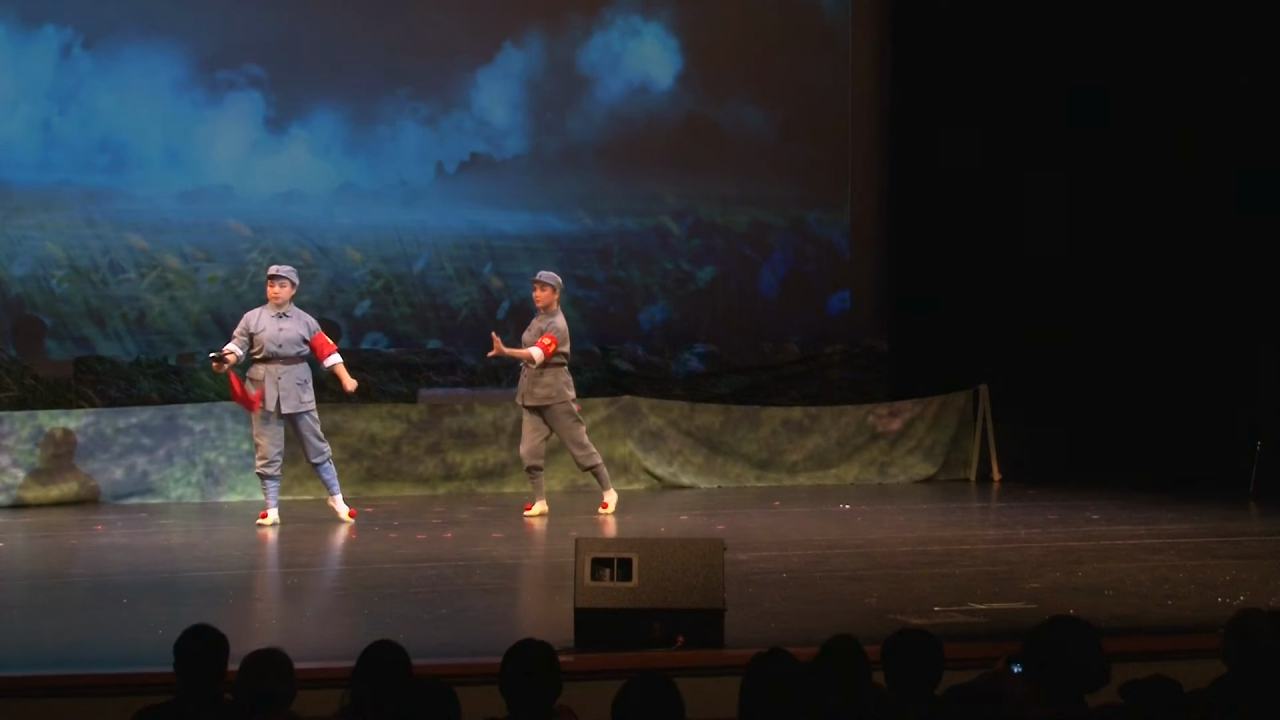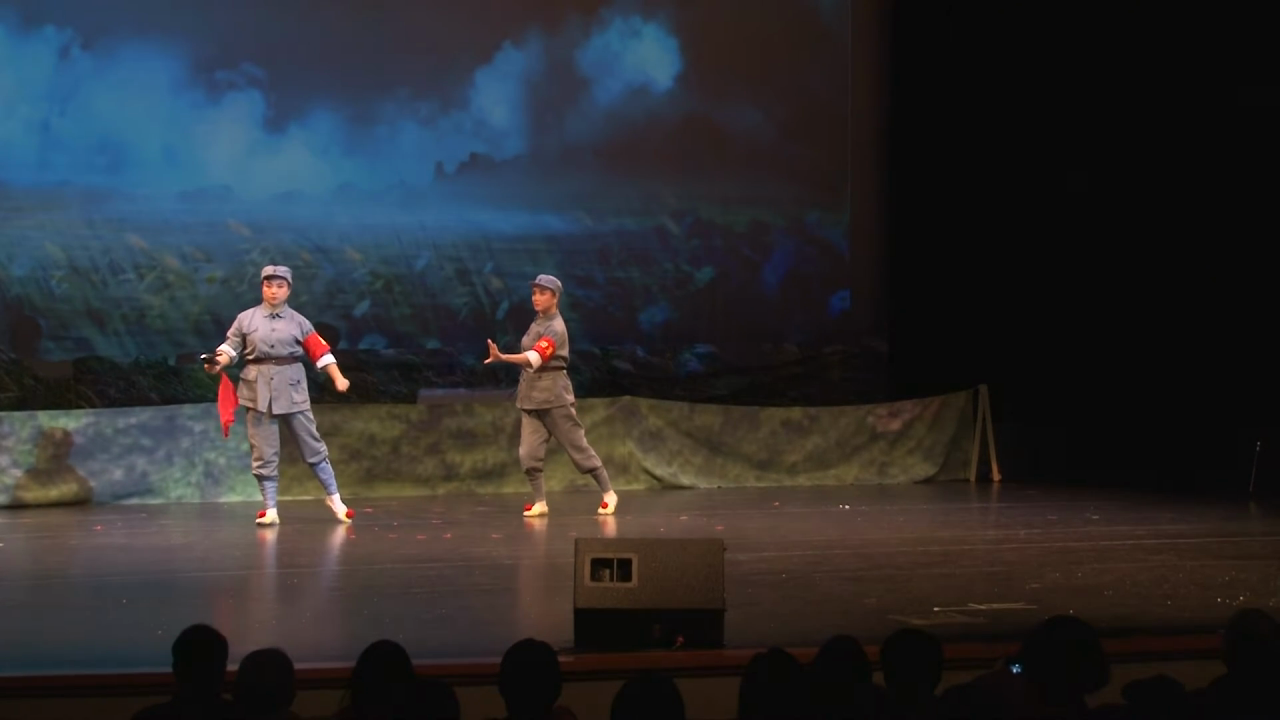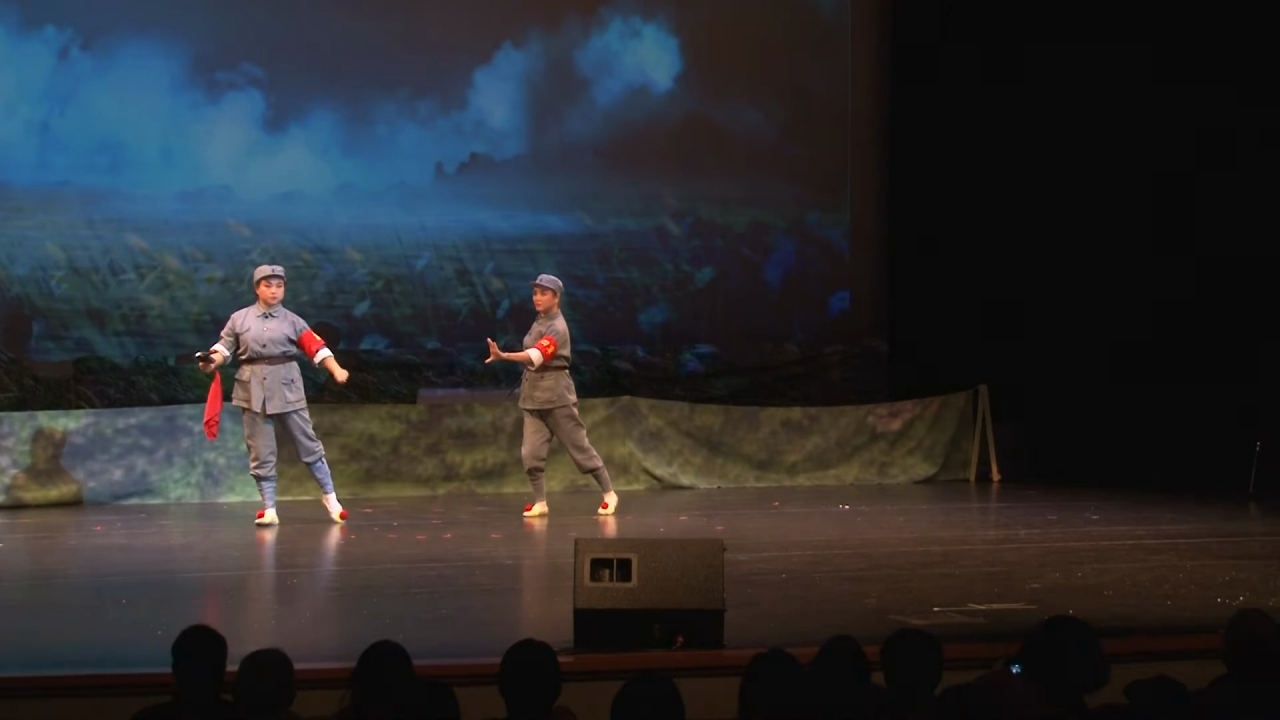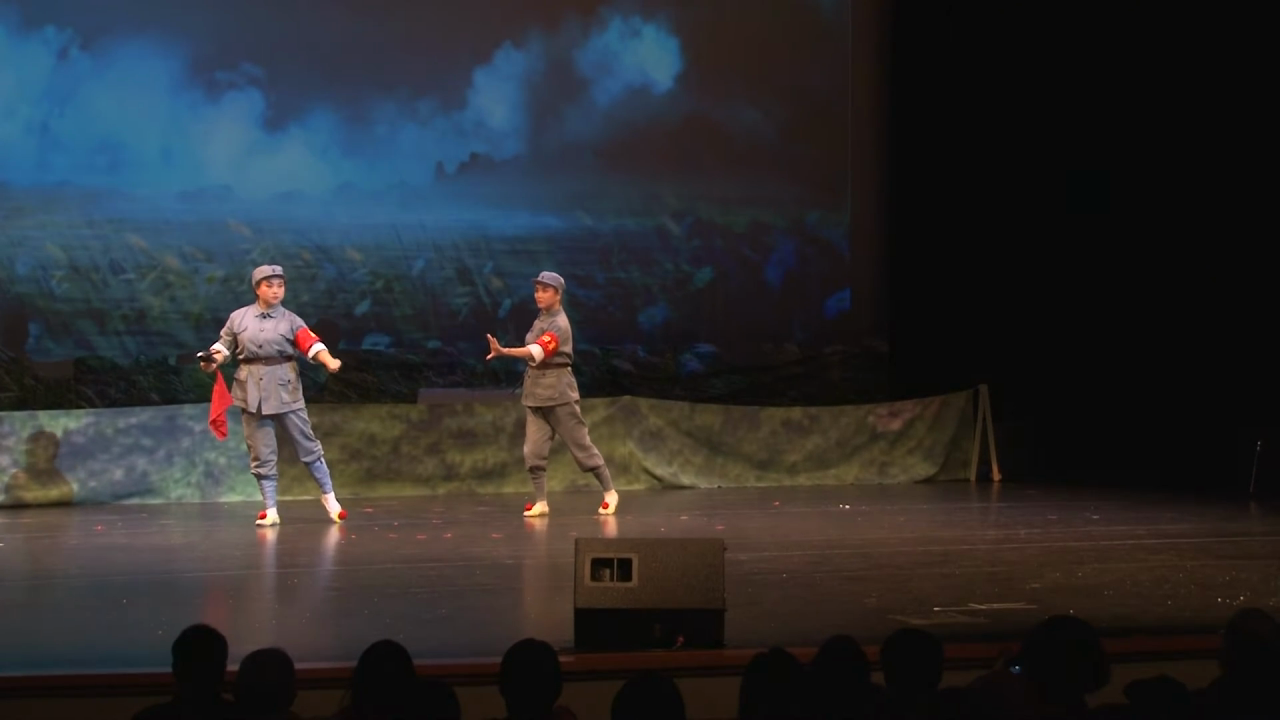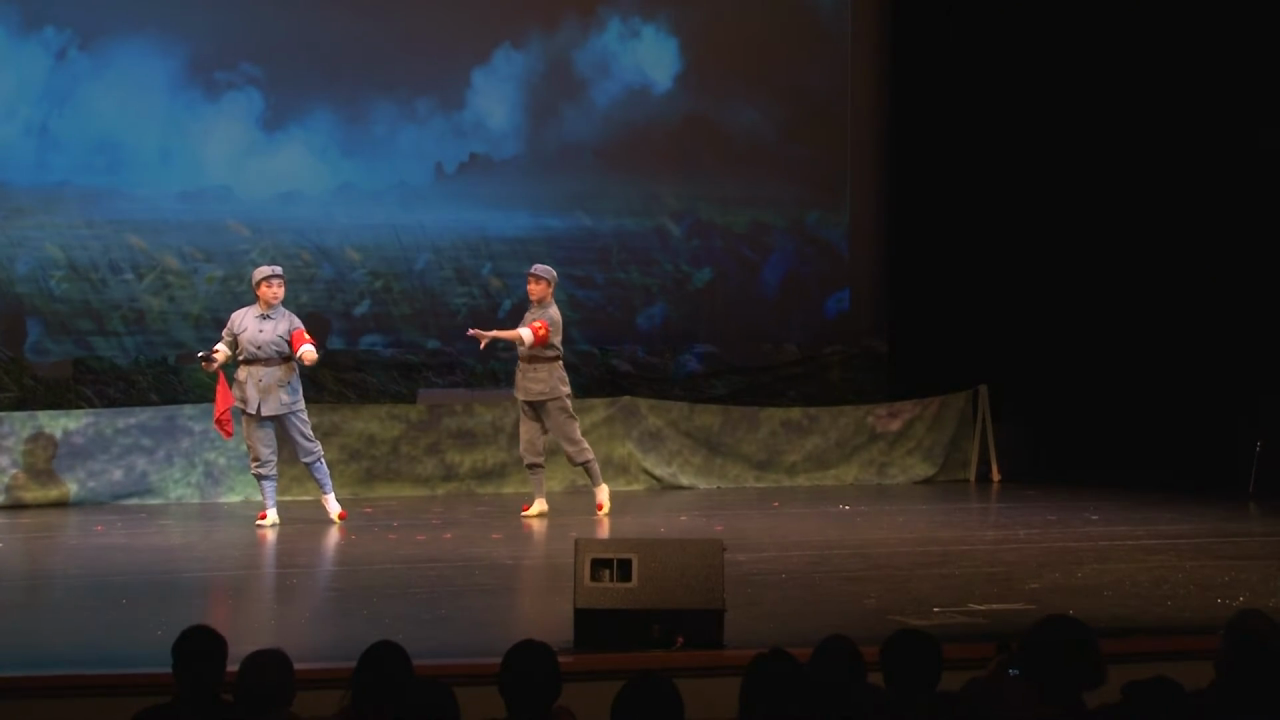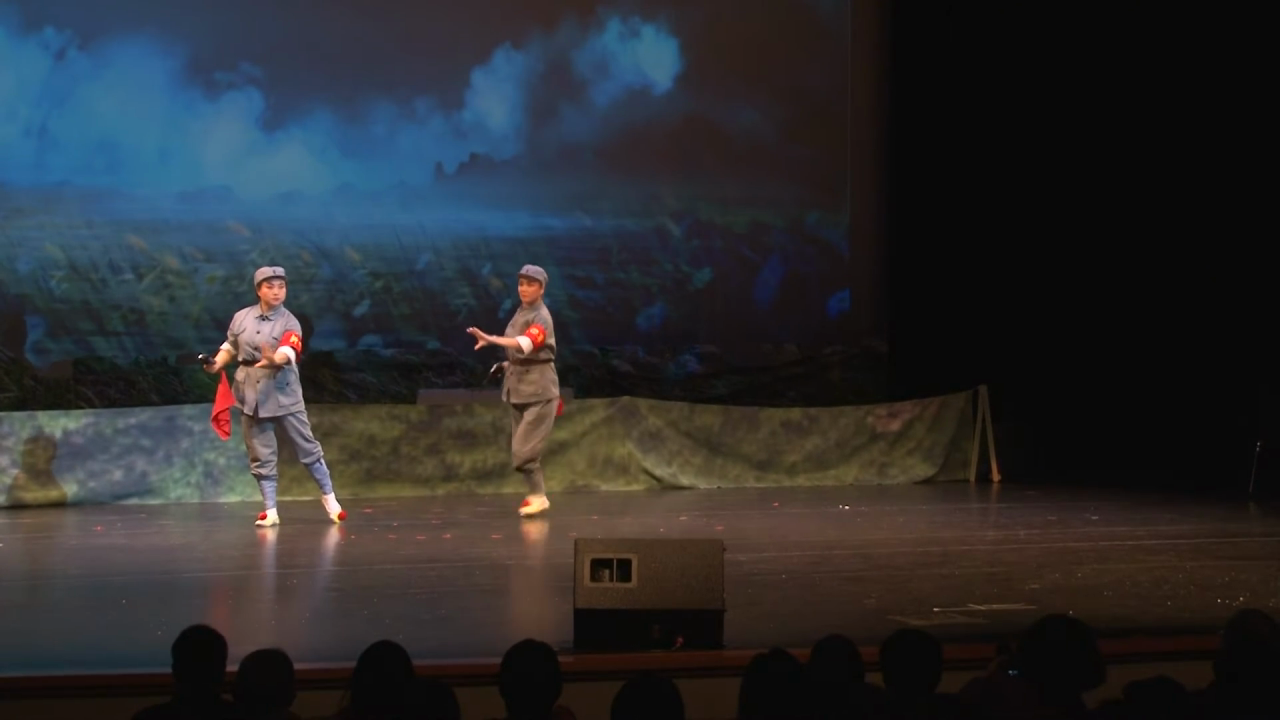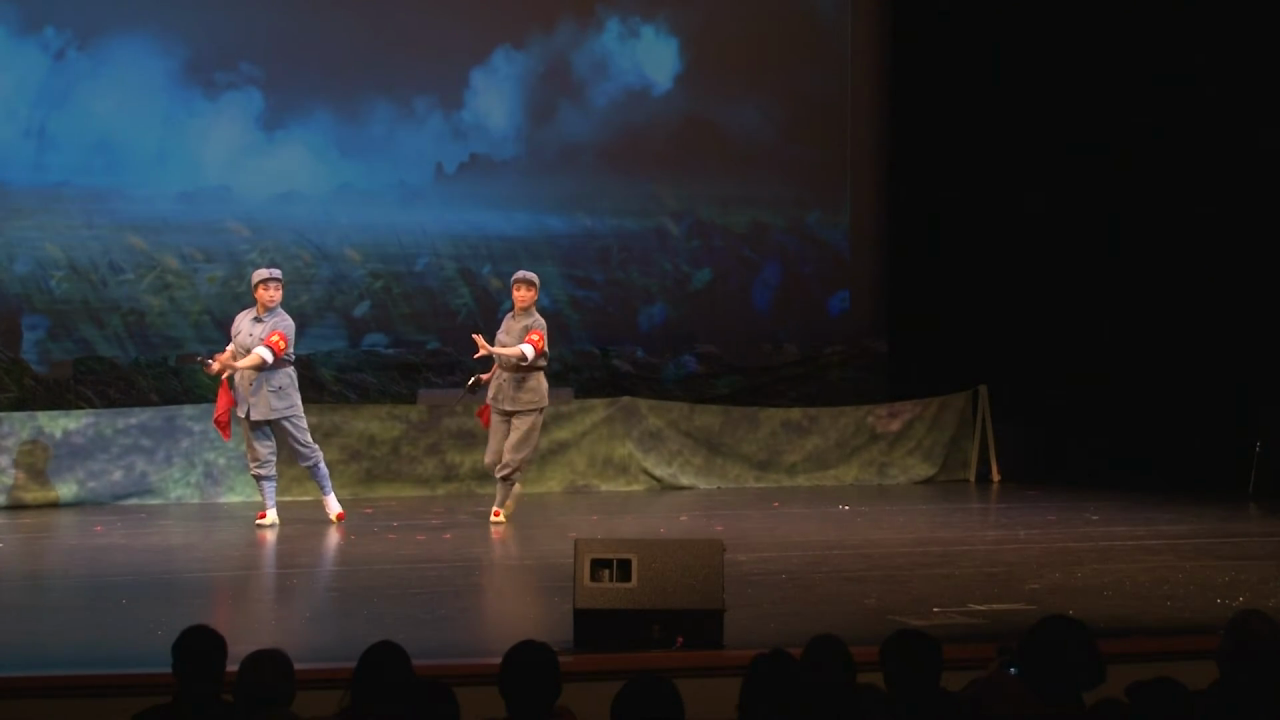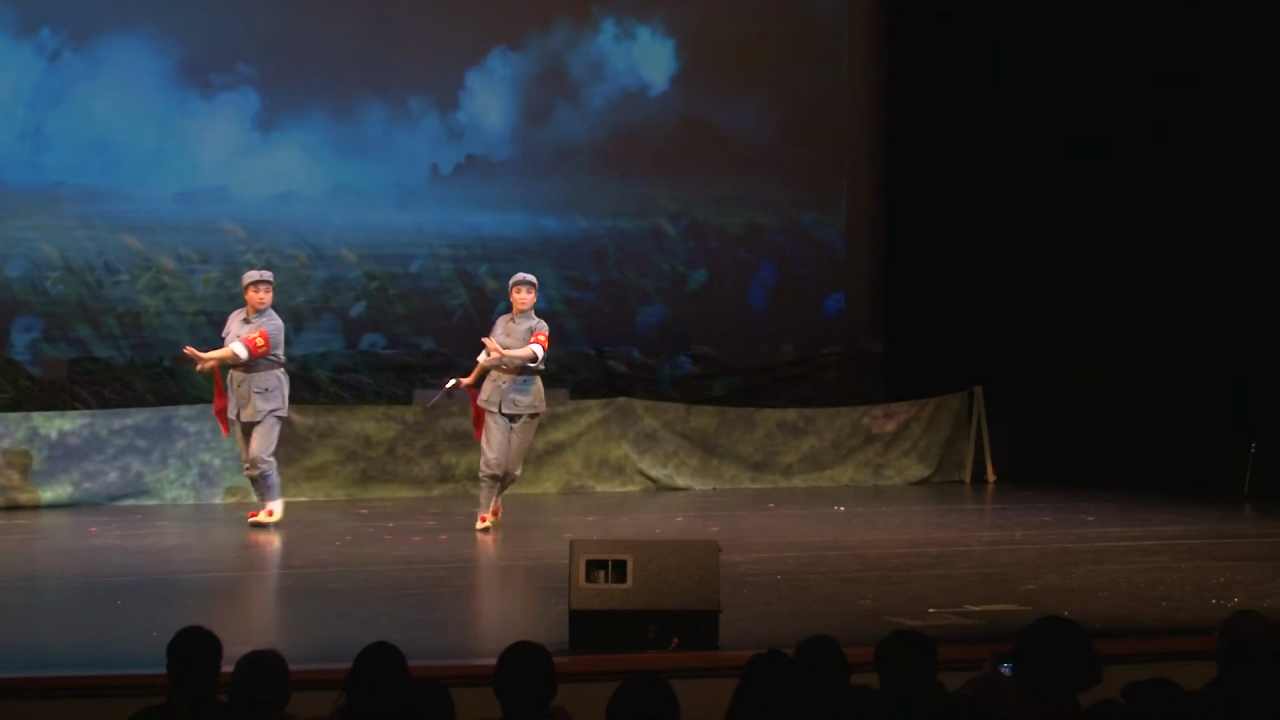
dt=0.3s
person 1, frame 1
left shoulder: (305, 321)
right shoulder: (252, 318)
left elbow: (326, 351)
right elbow: (237, 348)
left wrist: (345, 378)
right wrist: (224, 363)
left hip: (297, 387)
right hip: (264, 388)
left knee: (316, 444)
right knee: (268, 451)
left ankle: (336, 498)
right ankle: (271, 510)
person 1, frame 2
left shoulder: (298, 322)
right shoulder: (246, 319)
left elbow: (320, 352)
right elbow: (231, 349)
left wrist: (337, 378)
right wrist: (217, 364)
left hip: (292, 388)
right hip: (258, 389)
left knee: (312, 444)
right knee: (264, 451)
left ankle: (334, 497)
right ankle: (270, 509)
person 1, frame 3
left shoulder: (291, 320)
right shoulder: (239, 318)
left elbow: (316, 347)
right elbow: (225, 348)
left wrist: (336, 369)
right wrist: (211, 362)
left hip: (286, 387)
right hip: (253, 389)
left knee: (308, 443)
right knee: (261, 452)
left ankle: (330, 497)
right ankle: (269, 509)
person 1, frame 4
left shoulder: (290, 320)
right shoulder: (238, 317)
left elbow: (312, 343)
right elbow: (224, 347)
left wrist: (328, 360)
right wrist: (212, 363)
left hip: (284, 387)
right hip: (251, 389)
left knee: (307, 443)
right knee: (261, 452)
left ankle: (329, 496)
right ankle: (270, 510)
person 1, frame 5
left shoulder: (290, 320)
right shoulder: (239, 317)
left elbow: (304, 345)
right elbow: (226, 346)
left wrist: (309, 356)
right wrist: (214, 362)
left hip: (284, 387)
right hip: (251, 389)
left knee: (306, 444)
right knee: (261, 453)
left ankle: (329, 496)
right ankle: (270, 510)
person 1, frame 6
left shoulder: (289, 322)
right shoulder: (241, 317)
left elbow: (289, 352)
right elbow: (231, 347)
left wrist: (270, 359)
right wrist: (216, 365)
left hip: (282, 389)
right hip: (250, 389)
left knee: (306, 445)
right knee: (260, 453)
left ankle: (328, 496)
right ankle: (270, 510)
person 1, frame 7
left shoulder: (284, 324)
right shoulder: (241, 319)
left elbow: (266, 353)
right elbow: (234, 348)
left wrist: (236, 366)
right wrist: (217, 366)
left hip: (278, 390)
right hip: (248, 391)
left knee: (305, 447)
right knee: (260, 454)
left ankle: (329, 496)
right ankle: (270, 510)
person 1, frame 8
left shoulder: (272, 325)
right shoulder: (235, 318)
left elbow: (243, 350)
left wrist: (207, 358)
right wrist: (211, 364)
left hip: (267, 391)
right hip: (240, 389)
left knee: (259, 454)
right knee: (250, 457)
left ankle: (274, 501)
right ankle: (267, 508)
person 2, frame 1
left shoulder: (556, 324)
right shoulder: (538, 319)
left elbow: (538, 353)
left wrist: (506, 352)
left hip: (554, 391)
right hip: (532, 391)
left knee: (579, 444)
right knee: (529, 451)
left ankle: (608, 492)
right ankle: (540, 501)
person 2, frame 2
left shoulder: (554, 328)
right shoulder: (538, 322)
left elbow: (535, 357)
left wrist: (502, 358)
left hip: (553, 394)
right hip: (531, 395)
left knee: (577, 447)
right knee: (528, 453)
left ankle: (608, 493)
right ankle: (540, 502)
person 2, frame 3
left shoulder: (556, 327)
right shoulder: (540, 322)
left elbow: (537, 356)
left wrist: (503, 356)
left hip: (556, 394)
right hip: (533, 394)
left knee: (579, 447)
right knee: (531, 453)
left ankle: (608, 493)
right ankle: (540, 502)
person 2, frame 4
left shoulder: (558, 324)
right shoulder: (542, 319)
left elbow: (538, 352)
left wrist: (504, 351)
left hip: (558, 391)
right hip: (535, 391)
left knee: (580, 444)
right knee: (533, 451)
left ankle: (609, 492)
right ankle: (541, 502)
person 2, frame 5
left shoulder: (550, 316)
right shoulder: (533, 311)
left elbow: (527, 336)
left wrist: (491, 334)
left hip: (549, 385)
right hip: (527, 385)
left knee: (570, 439)
right knee: (530, 446)
left ankle: (599, 487)
right ankle: (539, 500)
person 2, frame 6
left shoulder: (541, 318)
right shoulder: (520, 312)
left elbow: (525, 344)
left wrist: (490, 340)
right wrist: (506, 364)
left hip: (538, 386)
right hip: (516, 384)
left knee: (524, 446)
right knee: (523, 447)
left ankle: (535, 495)
right ankle: (538, 497)
person 2, frame 7
left shoulder: (537, 324)
right shoulder: (508, 319)
left elbow: (526, 352)
left wrist: (492, 350)
right wrist: (491, 375)
left hip: (528, 392)
right hip: (502, 389)
left knee: (514, 455)
right knee: (493, 458)
left ankle: (499, 506)
right ankle: (512, 487)
person 2, frame 8
left shoulder: (538, 326)
right shoulder: (501, 322)
left elbow: (535, 352)
right elbow: (488, 354)
left wrist: (504, 353)
right wrist: (471, 378)
left hip: (526, 394)
right hip: (496, 391)
left knee: (513, 461)
right knee: (492, 457)
left ankle: (496, 499)
right ankle: (484, 512)
